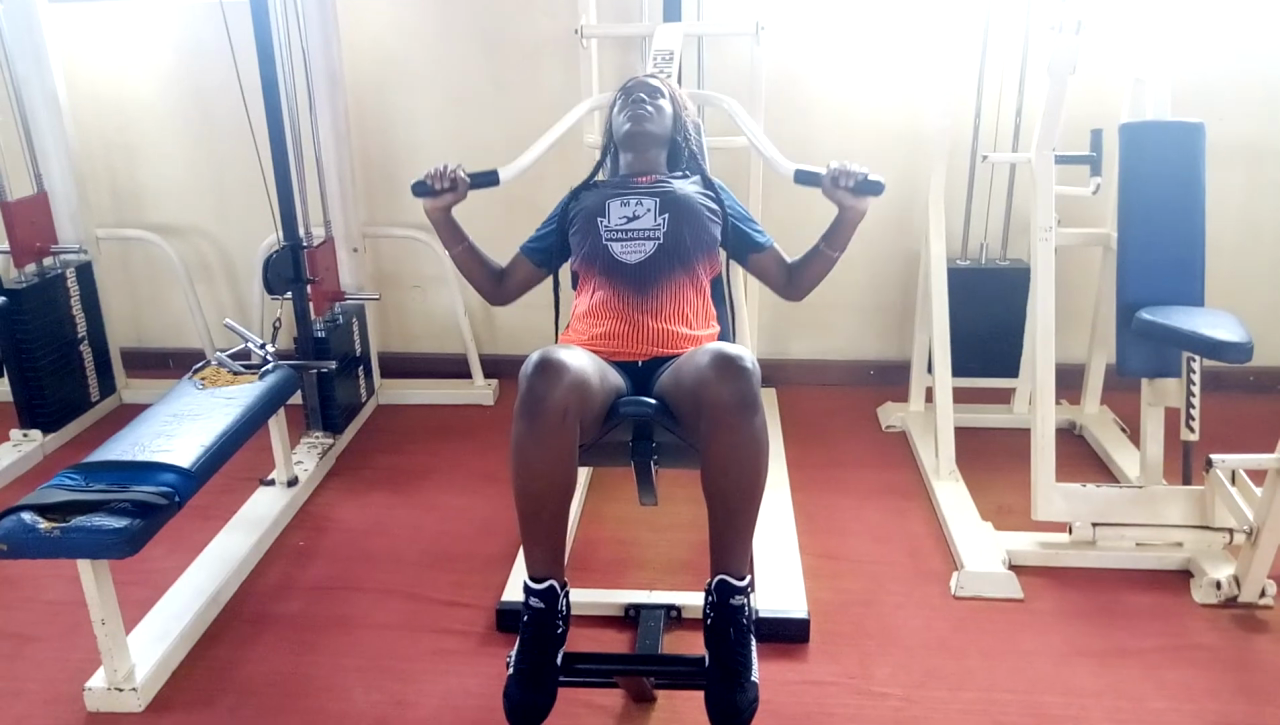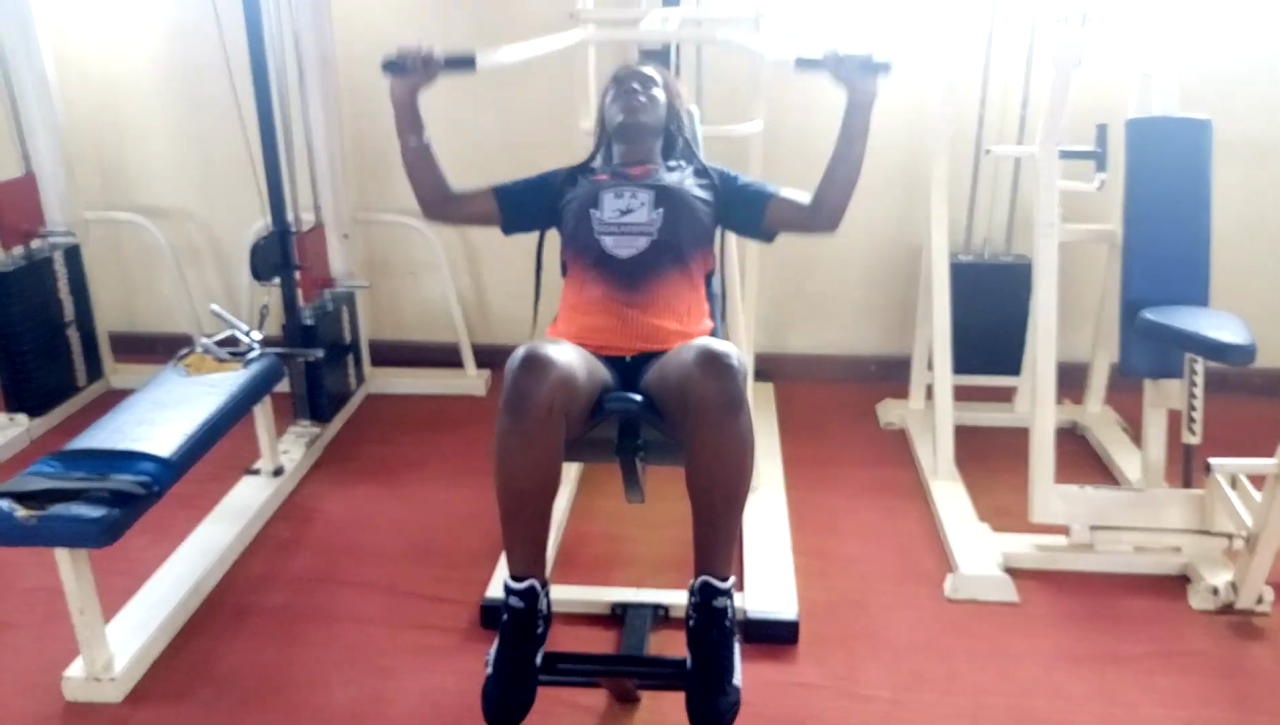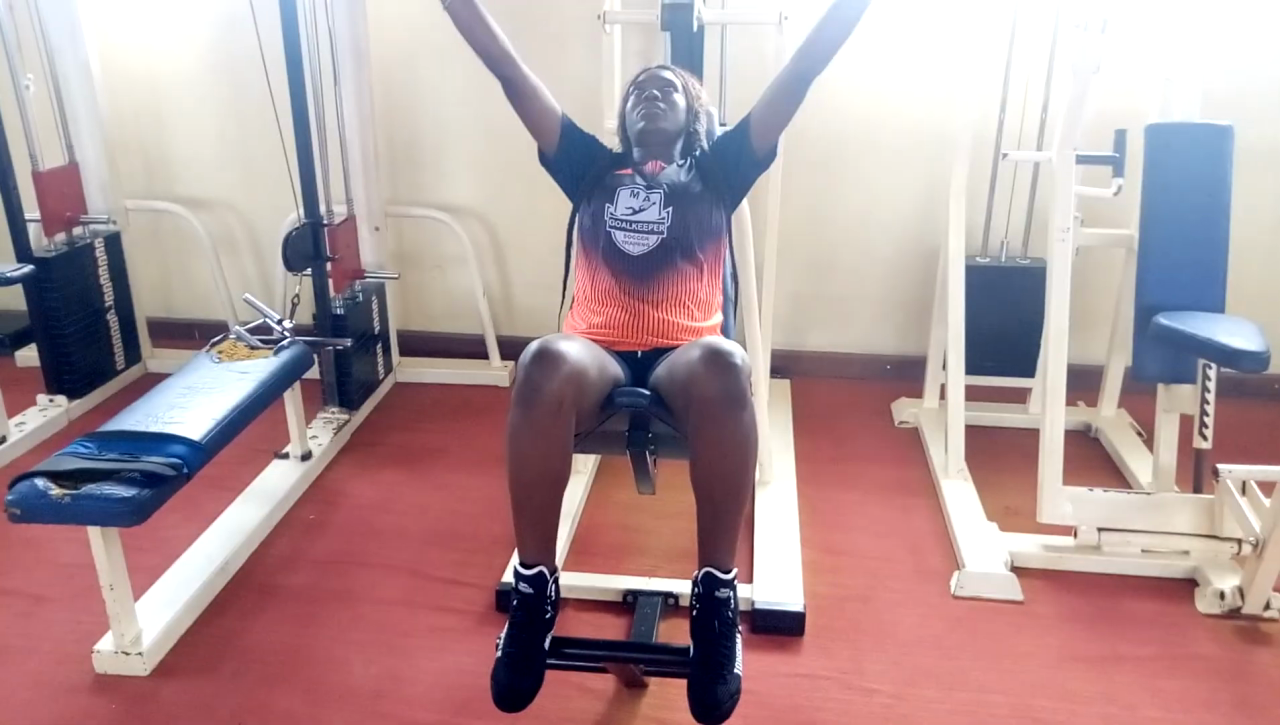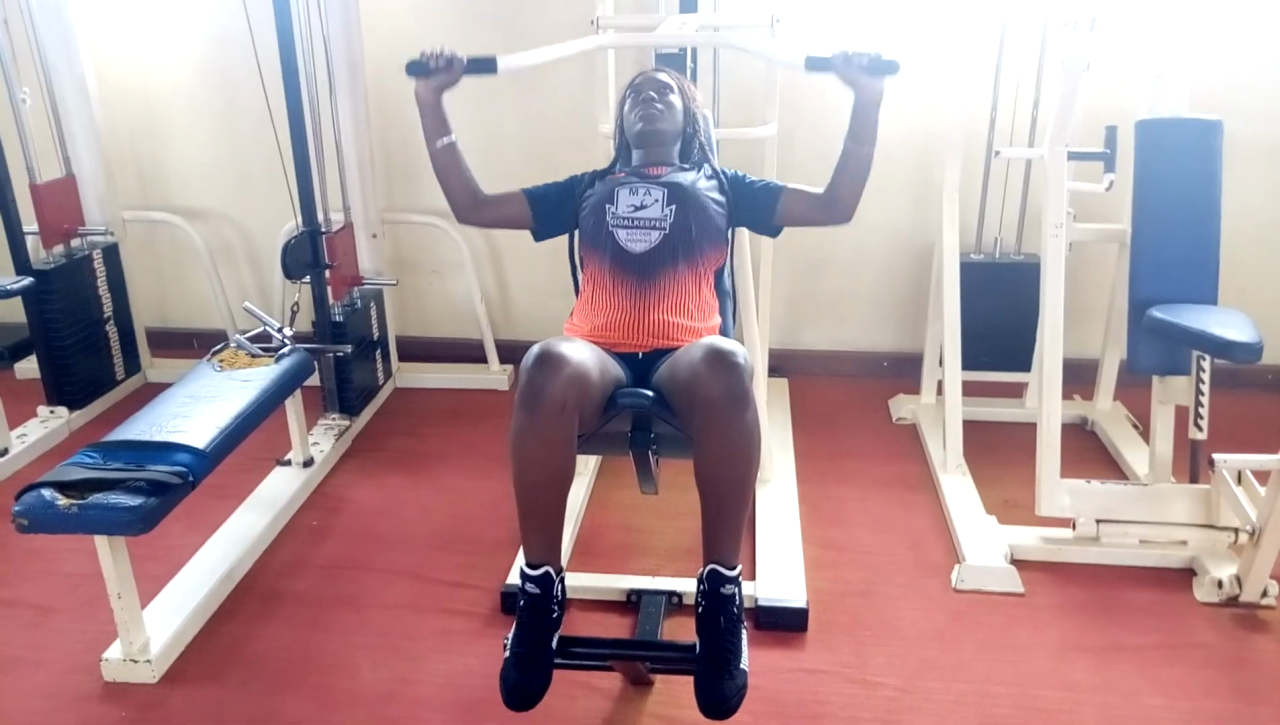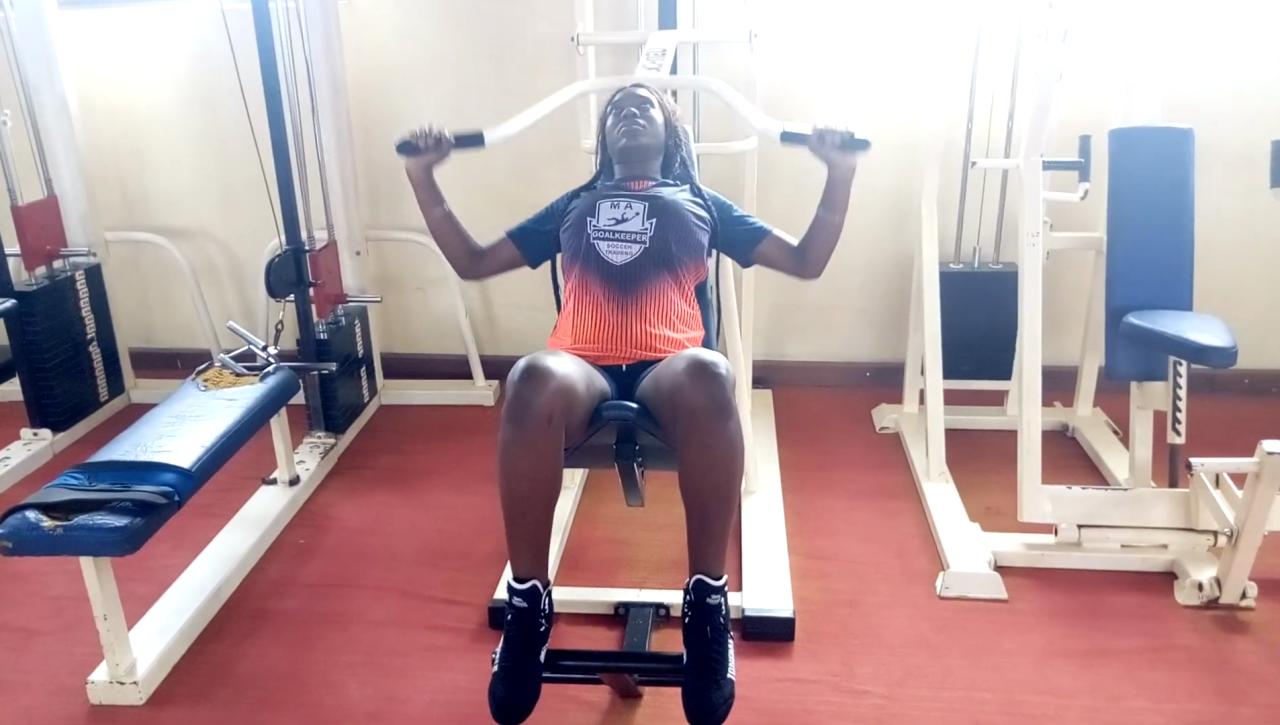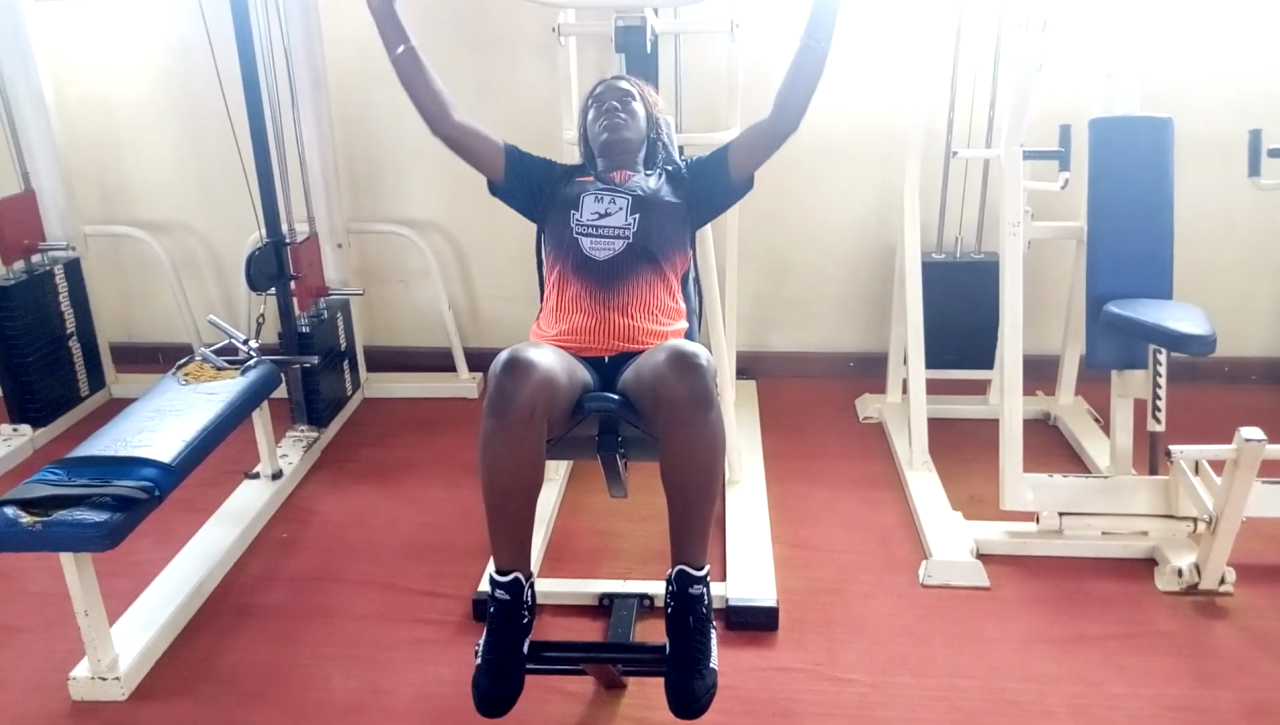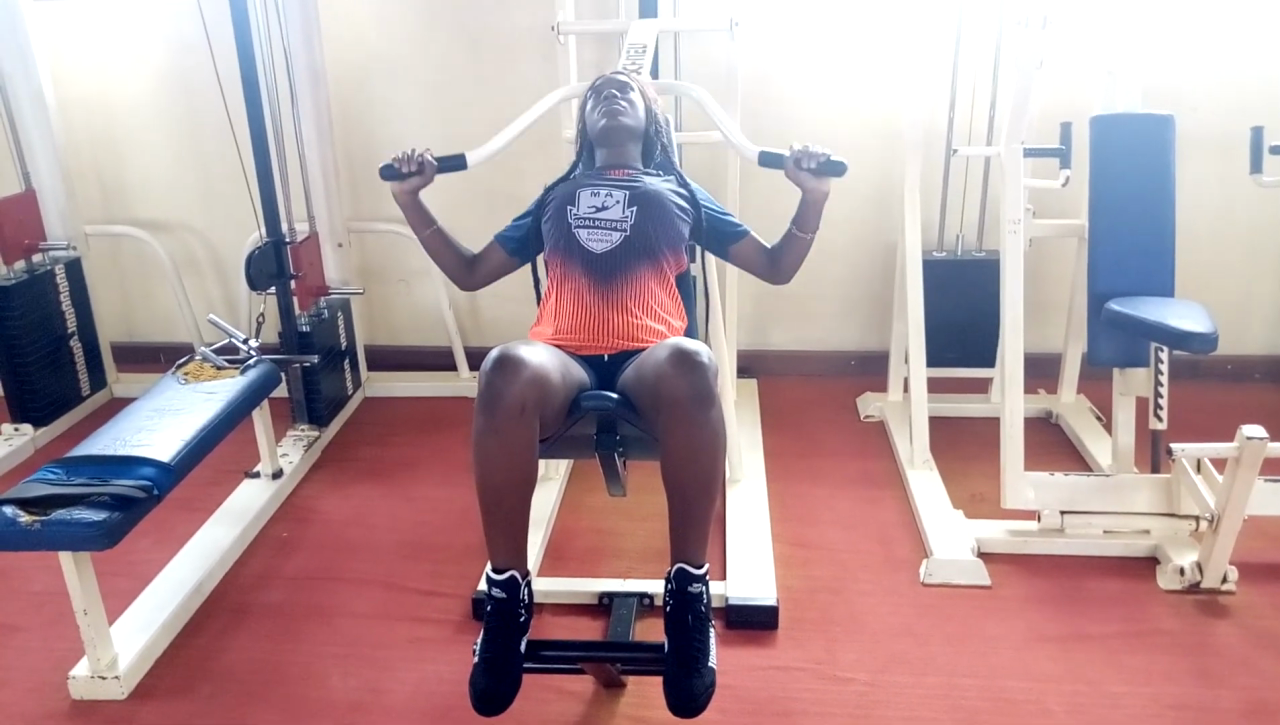
dt=0.7s
person 1, frame 1
left shoulder: (708, 194)
right shoulder: (580, 200)
left elbow: (793, 282)
right elbow: (498, 288)
left wrist: (848, 214)
right wrist: (442, 217)
left hip: (685, 362)
right hip: (596, 362)
left knee: (733, 370)
right knee: (546, 373)
left ankle: (729, 599)
right ankle: (544, 600)
person 1, frame 2
left shoulder: (705, 182)
right shoulder: (568, 185)
left elbow: (824, 214)
right elbow: (439, 203)
left wrist: (859, 101)
right wrist: (405, 99)
left hip: (675, 355)
right hip: (583, 354)
left knee: (718, 366)
right knee: (532, 369)
left ankle: (713, 600)
right ankle: (525, 598)
person 1, frame 3
left shoulder: (715, 172)
right shoulder: (590, 169)
left elbow: (801, 73)
right elbow: (506, 69)
left hip: (682, 354)
right hip: (597, 352)
left knee: (723, 365)
right knee: (543, 364)
left ankle: (715, 594)
right ankle: (534, 588)
person 1, frame 4
left shoulder: (720, 184)
right shoulder: (588, 188)
left elbow: (837, 206)
right elbow: (471, 207)
left wrist: (865, 100)
right wrist: (431, 104)
left hip: (686, 355)
right hip: (598, 354)
left knee: (727, 364)
right knee: (546, 364)
left ankle: (721, 592)
right ankle: (540, 590)
person 1, frame 5
left shoulder: (700, 202)
right shoulder: (574, 204)
left elbow: (806, 262)
right elbow: (473, 264)
left wrist: (838, 178)
right wrist: (425, 179)
left hip: (668, 367)
right hip: (583, 367)
left knee: (708, 375)
right knee: (533, 379)
left ankle: (707, 601)
right ankle: (528, 602)
person 1, frame 6
left shoulder: (685, 185)
right shoulder: (551, 185)
left elbow: (783, 119)
right elbow: (445, 121)
left hip: (651, 359)
right hip: (564, 358)
left knee: (689, 368)
right knee: (515, 372)
left ankle: (690, 593)
right ankle: (510, 594)
person 1, frame 7
left shoulder: (682, 192)
right shoulder: (556, 195)
left elbow: (778, 267)
right elbow: (467, 272)
left wrist: (812, 195)
right wrist: (410, 198)
left hip: (649, 357)
right hip: (562, 355)
left knee: (690, 365)
right knee: (506, 369)
left ankle: (688, 592)
right ankle: (507, 595)
